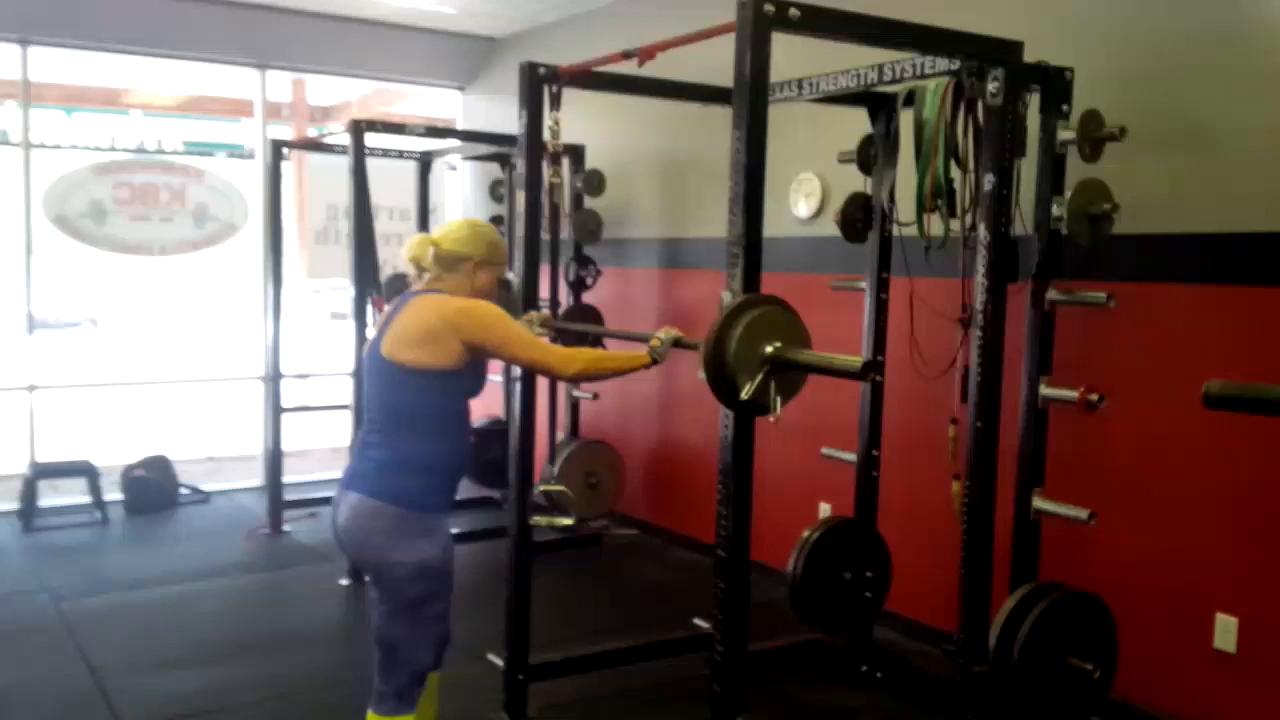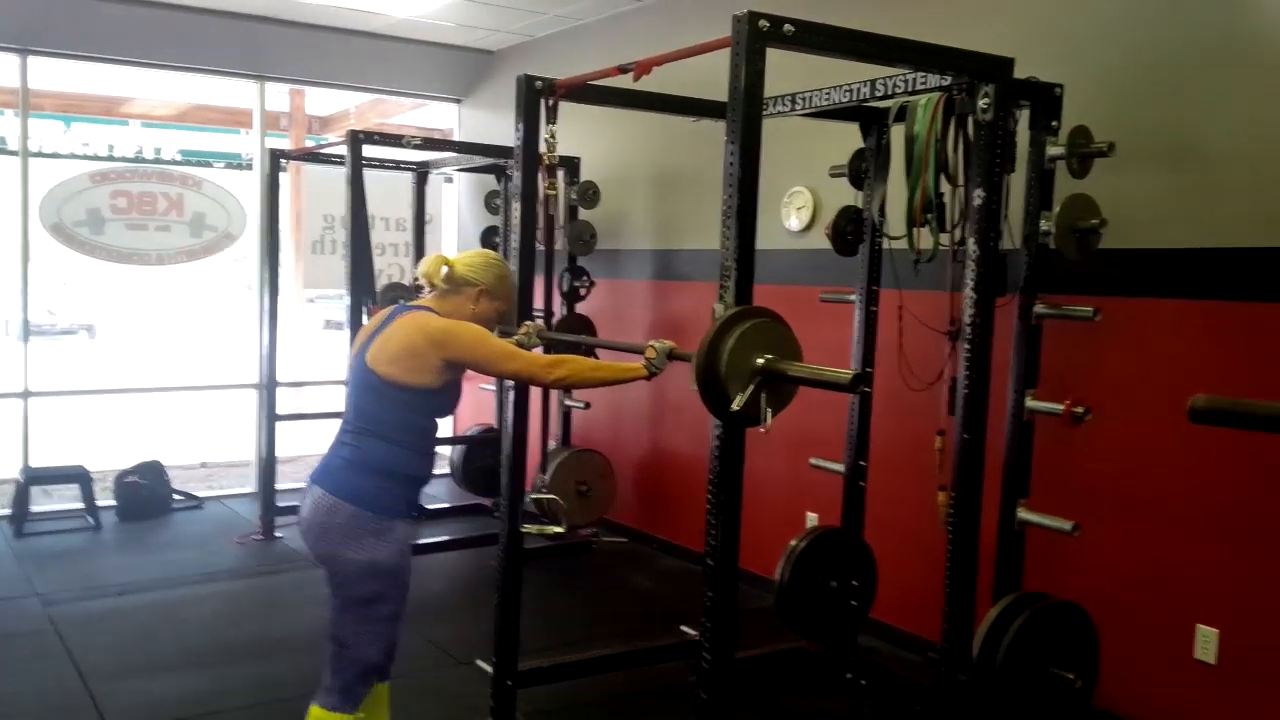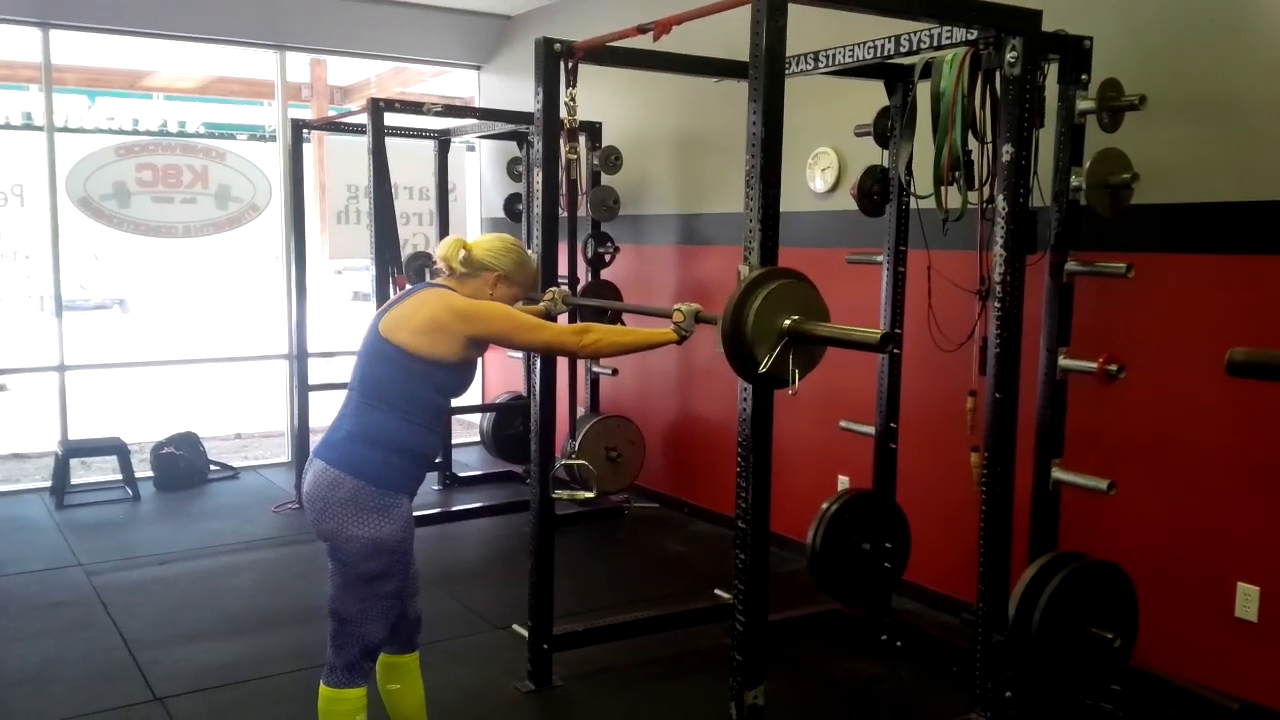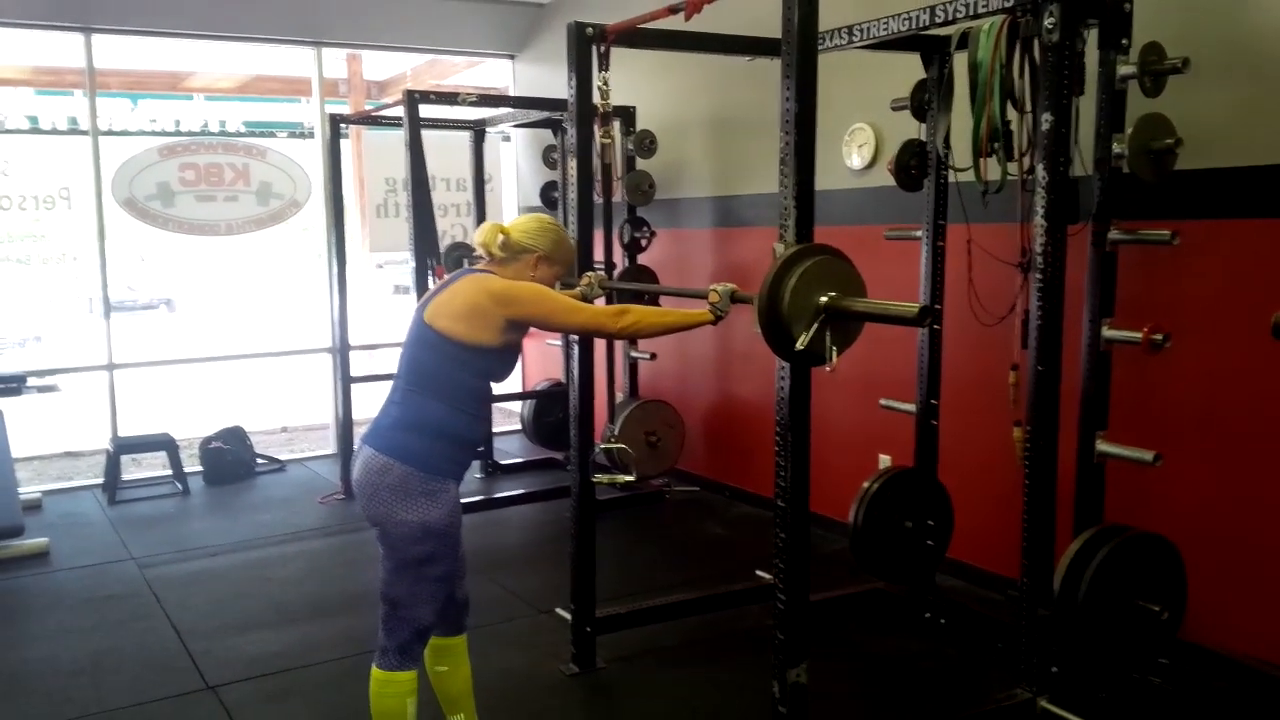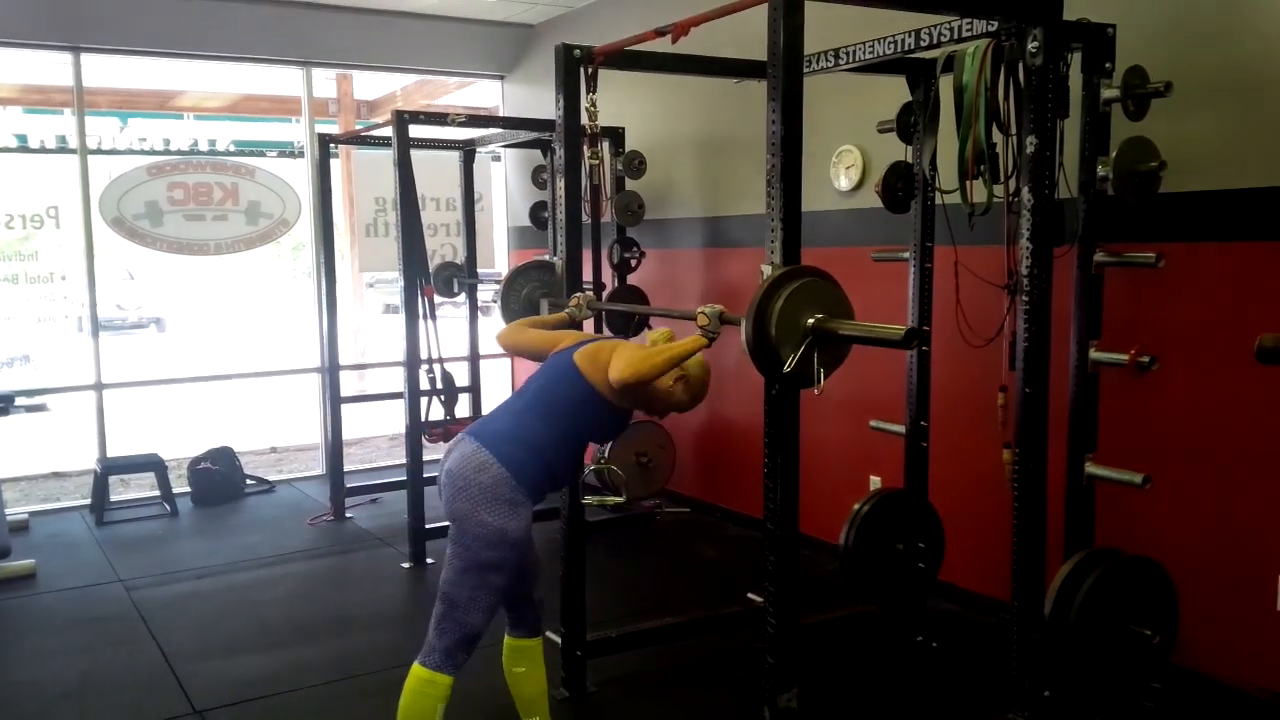
dt=1s
person 1, frame 1
left shoulder: (405, 310)
right shoulder: (458, 314)
right elbow: (567, 365)
left wrist: (521, 334)
right wrist: (650, 355)
left hip: (369, 503)
right hip: (399, 517)
left knee: (425, 648)
right knee: (402, 675)
person 1, frame 2
left shoulder: (395, 319)
right shoulder: (439, 334)
right elbow: (551, 372)
left wrist: (517, 344)
right wrist: (644, 368)
left hip: (341, 502)
right hip: (362, 517)
left knee: (373, 661)
right knee: (352, 675)
person 1, frame 3
left shoulder: (427, 300)
right shoulder: (455, 312)
right elbow: (579, 341)
left wrist: (544, 310)
right wrist: (672, 333)
left hip: (349, 478)
right hip: (363, 492)
left knee: (401, 628)
right knee: (356, 650)
person 1, frame 4
left shoulder: (472, 286)
right shoulder: (498, 295)
right elbow: (616, 322)
left wrist: (579, 294)
right wrist: (710, 314)
left hip: (403, 465)
right hip: (411, 478)
left knee: (449, 613)
right knee: (406, 634)
person 1, frame 5
left shoulder: (593, 342)
right shoulder: (635, 356)
left elbow: (509, 336)
right elbow: (622, 378)
left wrist: (569, 316)
right wrist: (699, 342)
left hip: (474, 463)
right hip: (491, 484)
left knee: (526, 616)
right knee: (452, 642)
